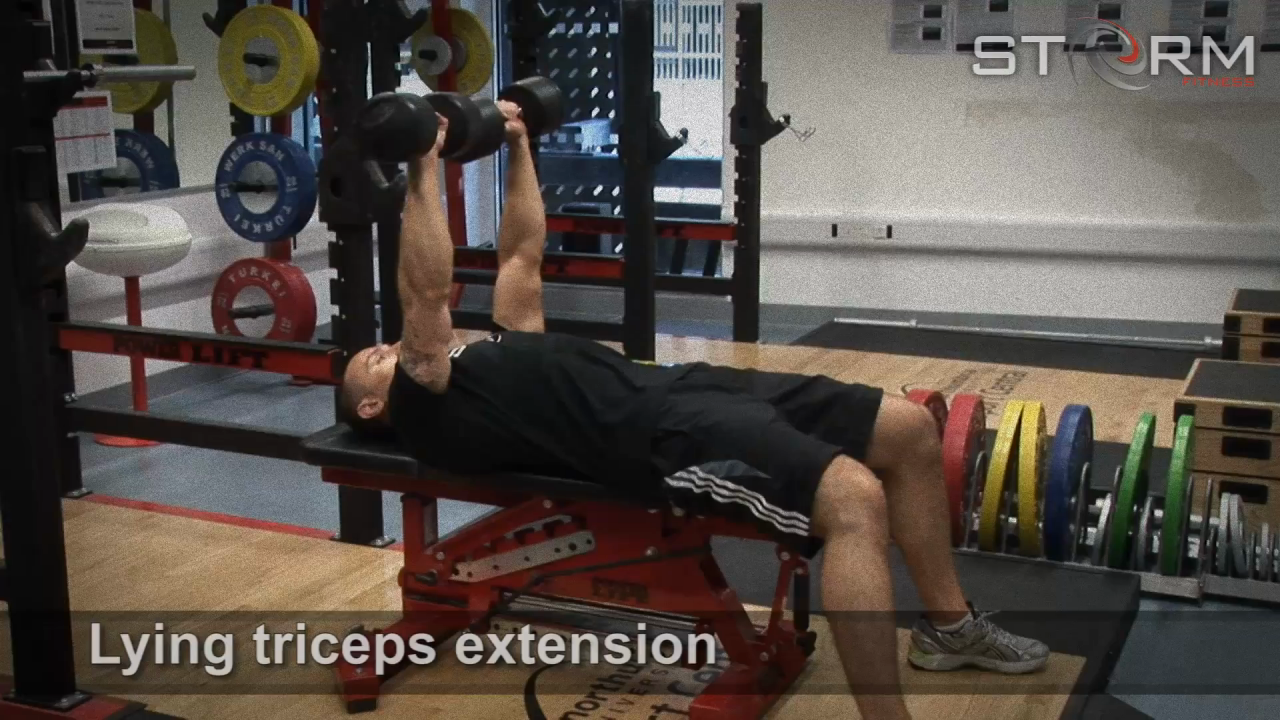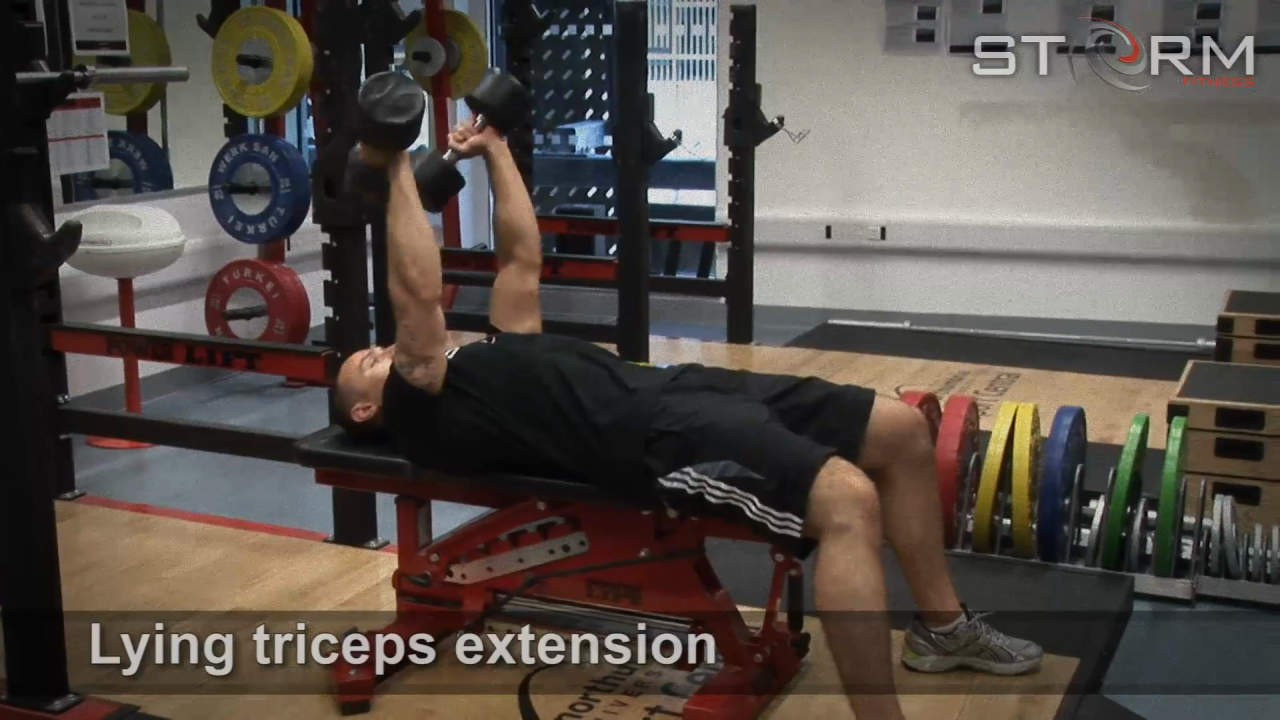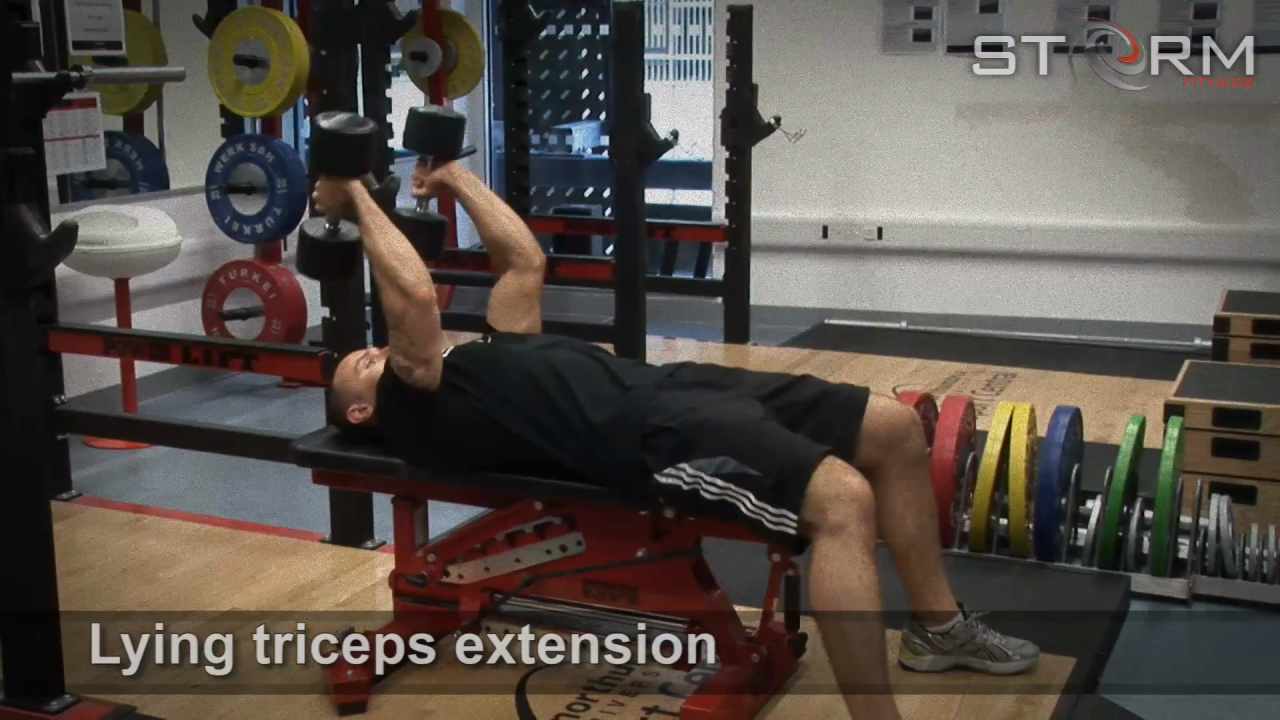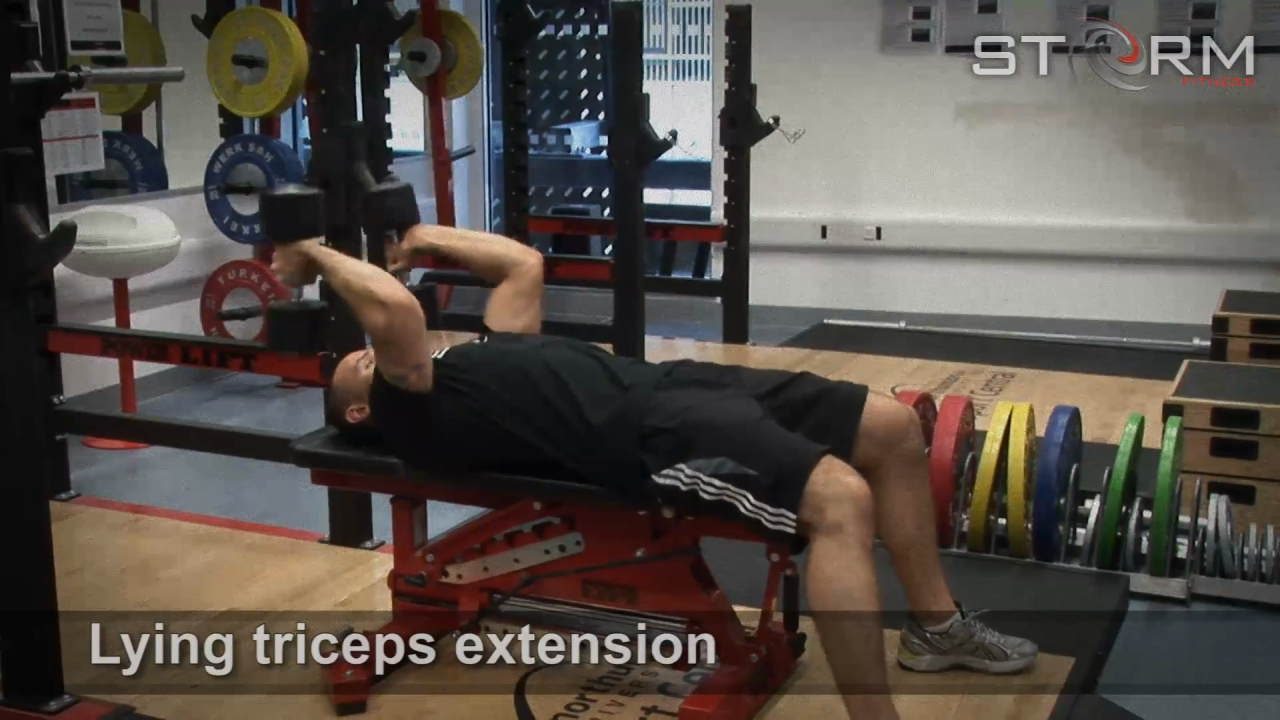
dt=0.5s
person 1, frame 1
left shoulder: (488, 352)
right shoulder: (430, 410)
left elbow: (521, 255)
right elbow: (428, 293)
left wrist: (518, 146)
right wrist: (425, 167)
left hip: (685, 384)
right hip: (660, 434)
left knee: (910, 430)
right knee: (854, 499)
left ankle: (949, 623)
person 1, frame 2
left shoulder: (481, 359)
right shoulder: (426, 413)
left elbow: (522, 261)
right elbow: (418, 295)
left wrist: (496, 151)
right wrist: (398, 171)
left hip: (676, 385)
right hip: (654, 434)
left knee: (902, 430)
right knee: (847, 500)
left ankle: (942, 623)
person 1, frame 3
left shoulder: (481, 356)
right shoulder: (417, 417)
left elbow: (526, 262)
right elbow: (413, 298)
left wrist: (455, 176)
right wrist: (356, 198)
left hip: (673, 385)
right hip: (649, 434)
left knee: (896, 431)
right knee: (843, 501)
left ankle: (938, 625)
person 1, frame 4
left shoulder: (470, 361)
right shoulder: (412, 415)
left elbow: (524, 267)
right elbow: (395, 310)
left wrist: (426, 235)
right wrist: (316, 256)
left hip: (663, 383)
right hip: (644, 434)
left knee: (894, 428)
right knee: (842, 501)
left ankle: (936, 624)
